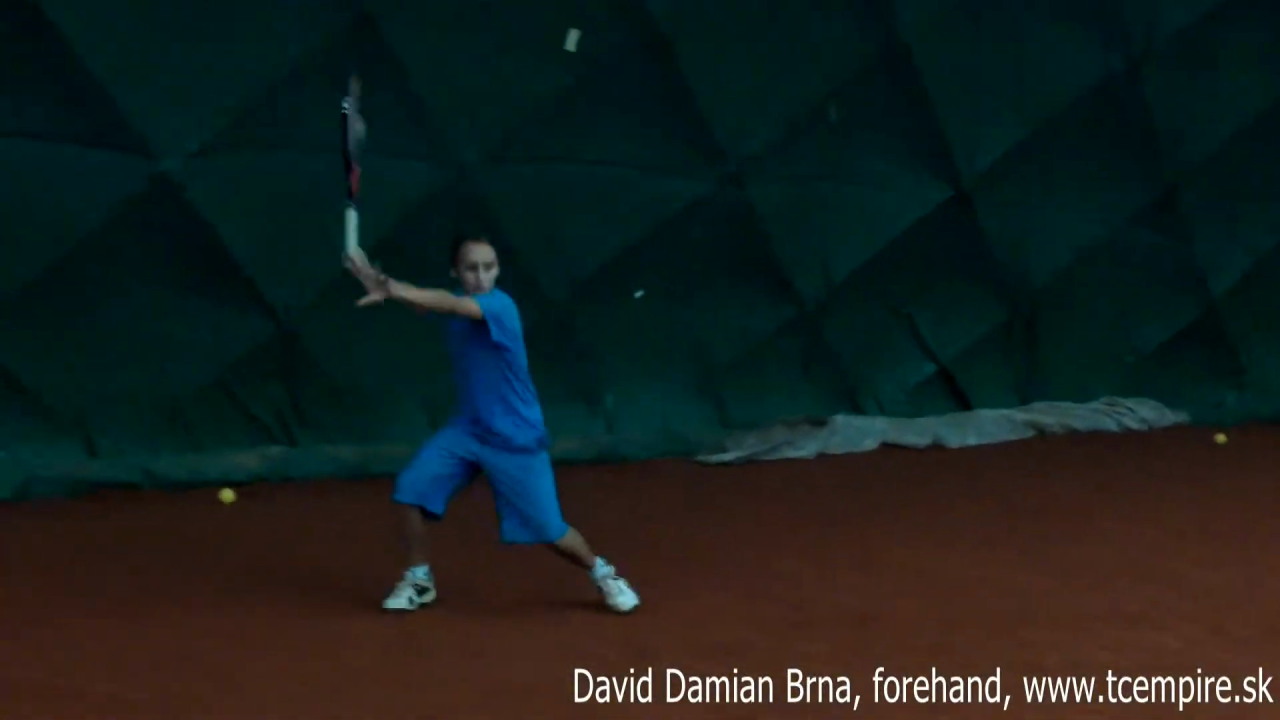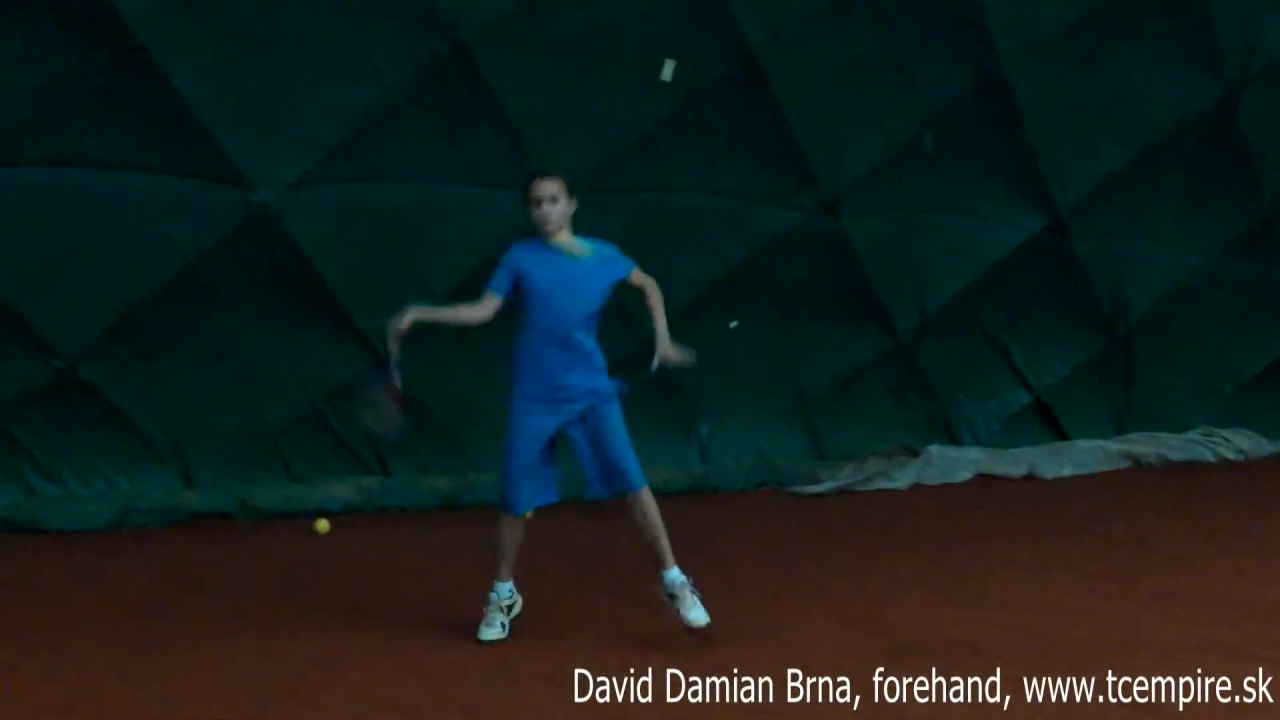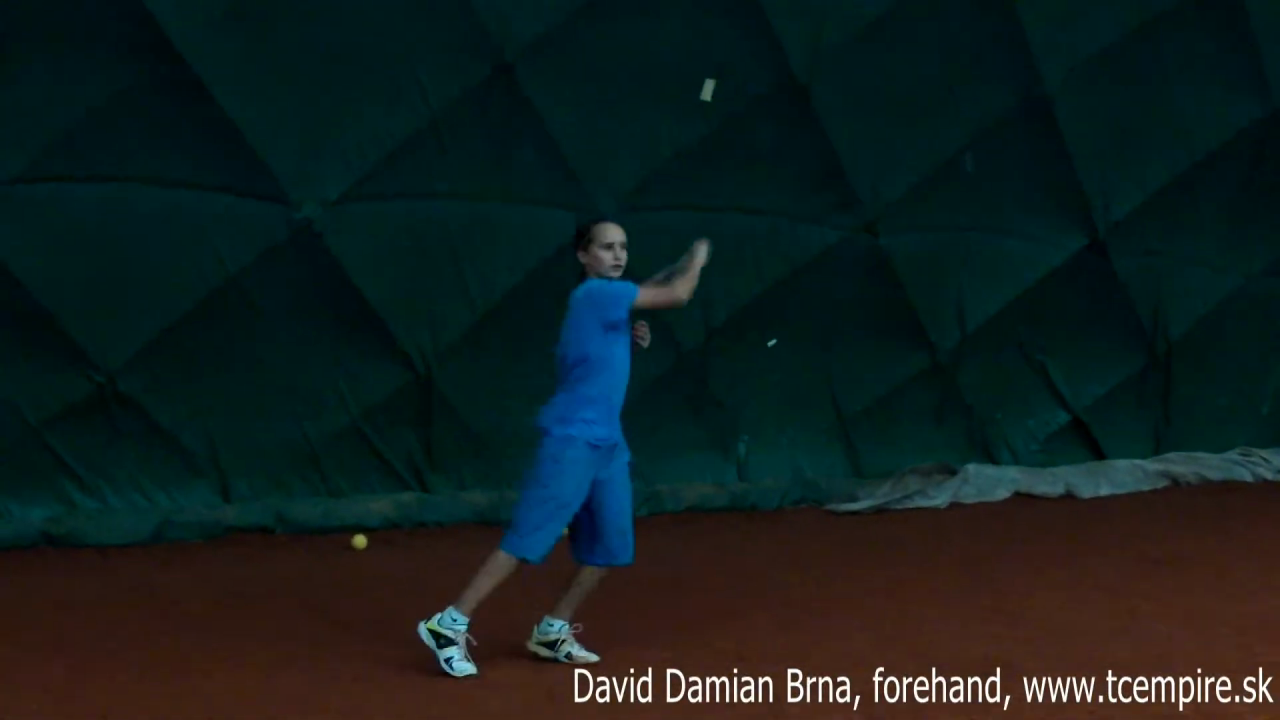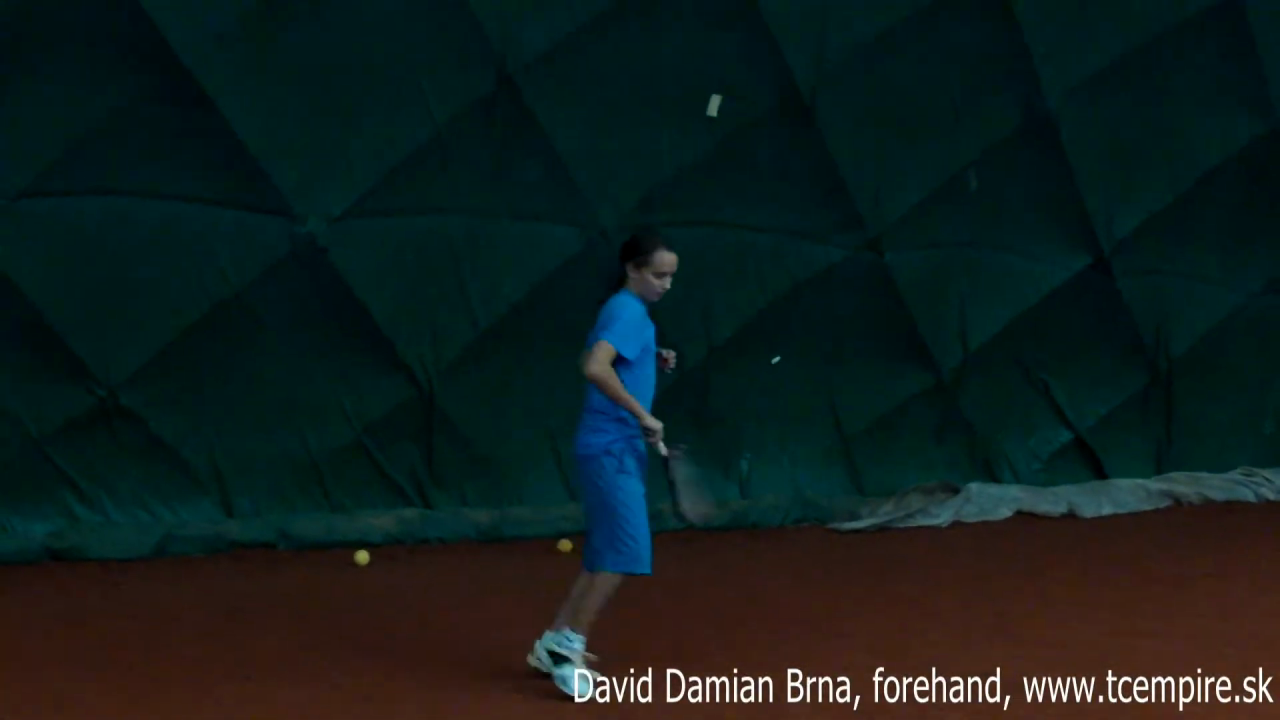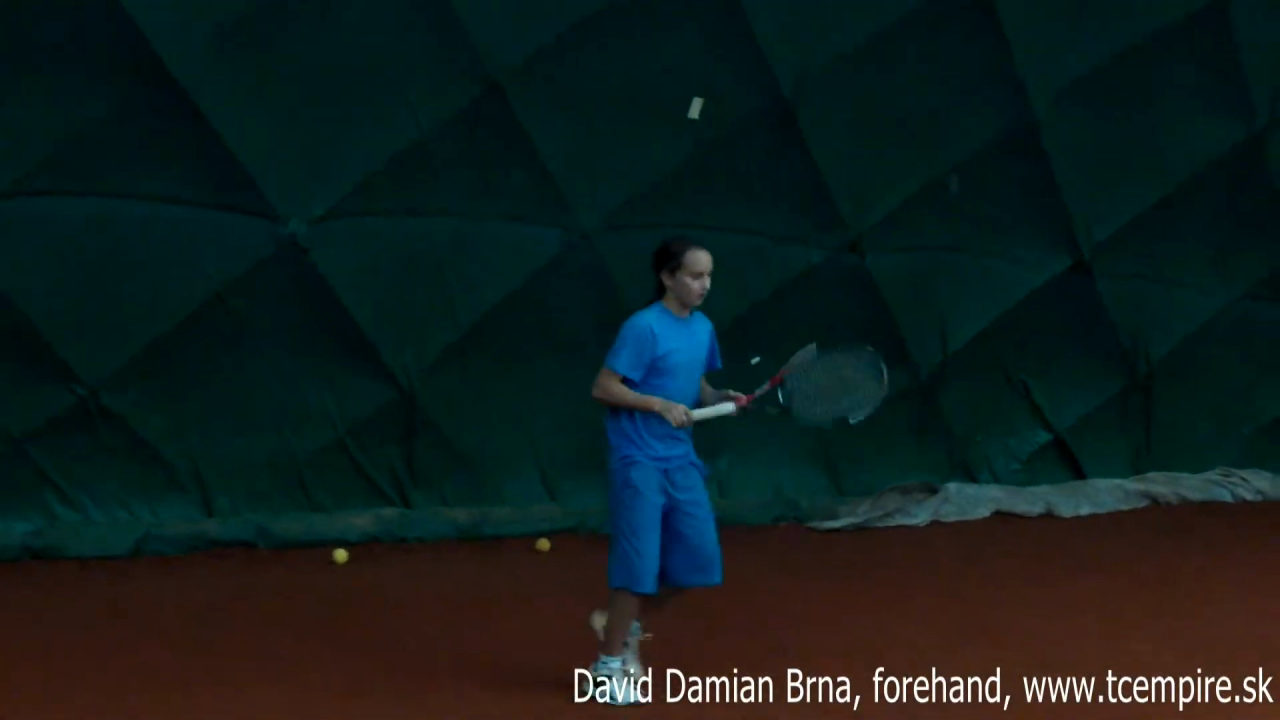
dt=0.4s
person 1, frame 1
left shoulder: (499, 306)
right shoulder: (452, 305)
left elbow: (447, 302)
right elbow: (425, 302)
left wrist: (392, 290)
right wrist: (374, 278)
left hip: (516, 437)
right hip: (466, 429)
left knee: (548, 530)
right knee: (409, 490)
left ankle: (602, 572)
right ankle: (419, 578)
person 1, frame 2
left shoulder: (600, 254)
right shoulder: (519, 257)
left elbow: (648, 287)
right elbow: (482, 312)
left wrist: (662, 338)
right wrist: (422, 314)
left hip: (591, 389)
right hip: (535, 395)
left knee: (629, 481)
right knee: (518, 496)
left ankle: (674, 580)
right ankle: (503, 593)
person 1, frame 3
left shoulder: (599, 300)
right shoulder: (599, 293)
right elbow: (678, 294)
left wrist: (634, 336)
right wrist: (697, 257)
left hip: (606, 443)
right hip: (569, 439)
left knee: (610, 547)
right knee: (526, 538)
left ankle: (552, 630)
right ankle: (449, 624)
person 1, frame 4
left shoulder: (630, 312)
right shoulder: (626, 313)
right elbow: (596, 369)
left wrist: (653, 362)
right wrist: (641, 414)
left hip: (623, 448)
right hip: (609, 448)
left knee: (606, 555)
right knee: (626, 554)
left ankle: (556, 644)
right ankle: (568, 645)
person 1, frame 5
left shoulder: (704, 329)
right shoulder: (642, 328)
right elbow: (603, 390)
left wrist: (723, 398)
right wrist: (659, 405)
left hip: (682, 462)
right hip: (638, 464)
left knee: (701, 562)
right knee: (638, 565)
left ankle: (620, 625)
right ankle: (608, 666)
